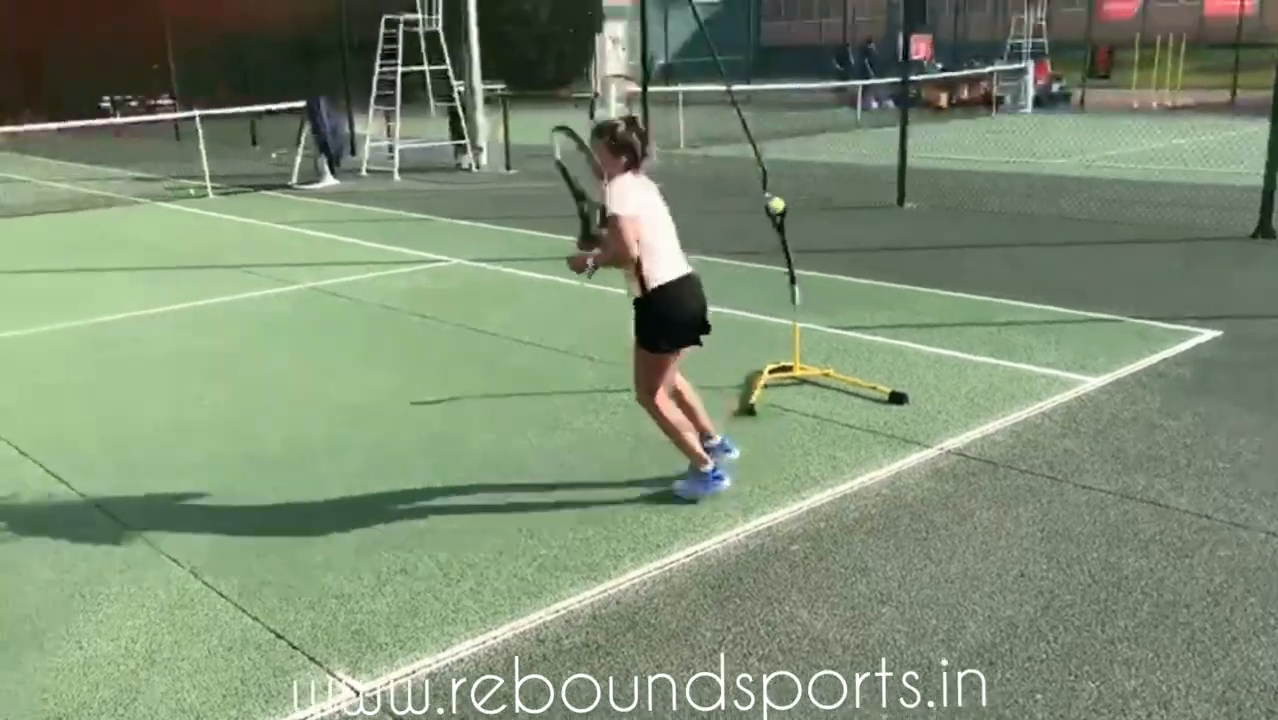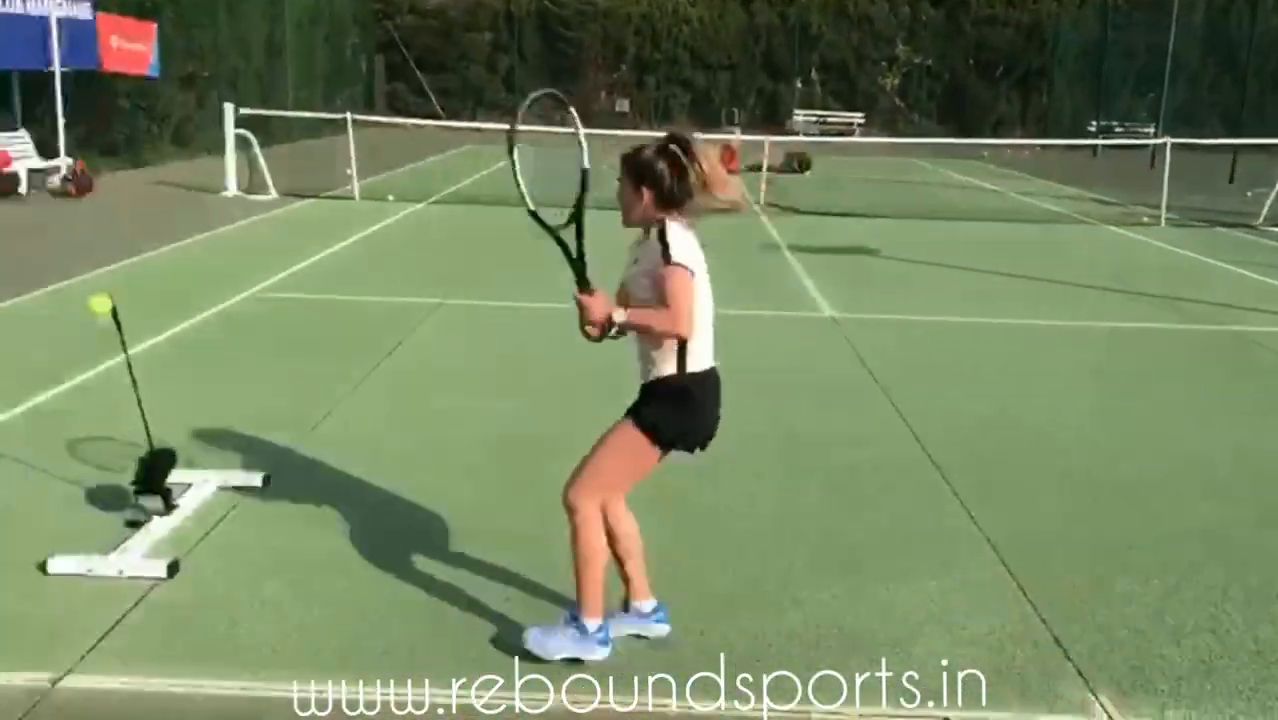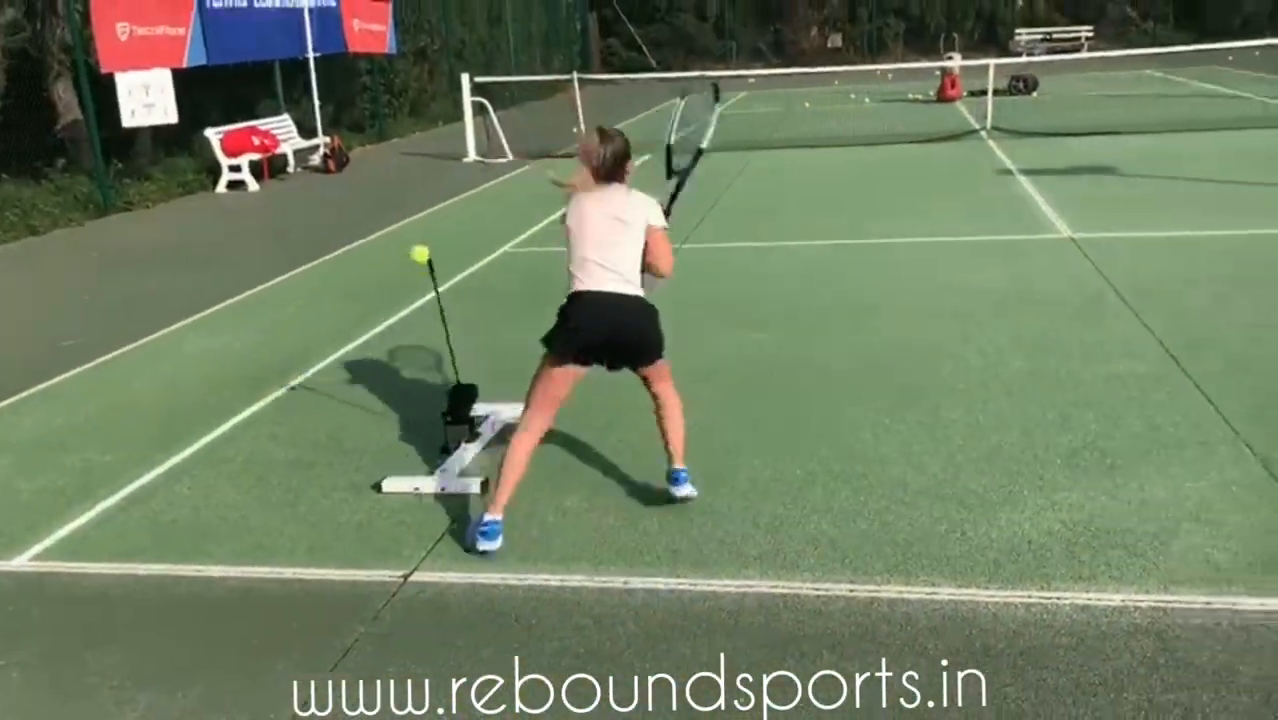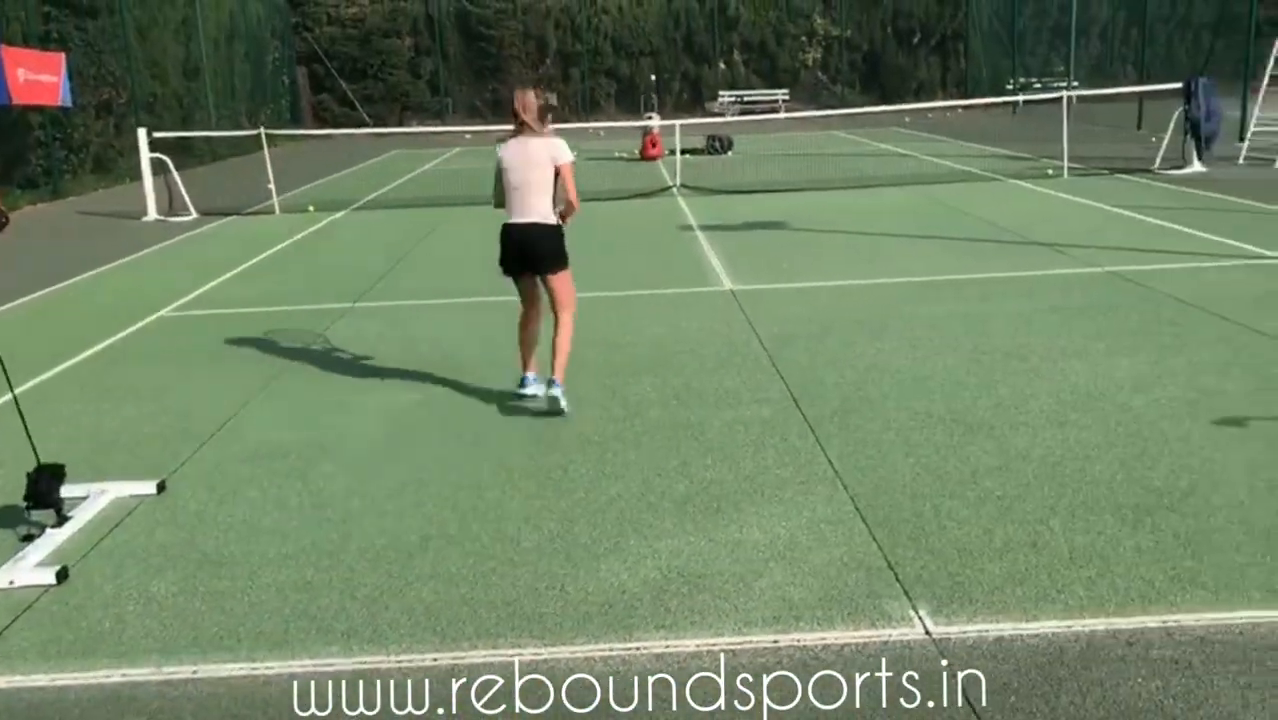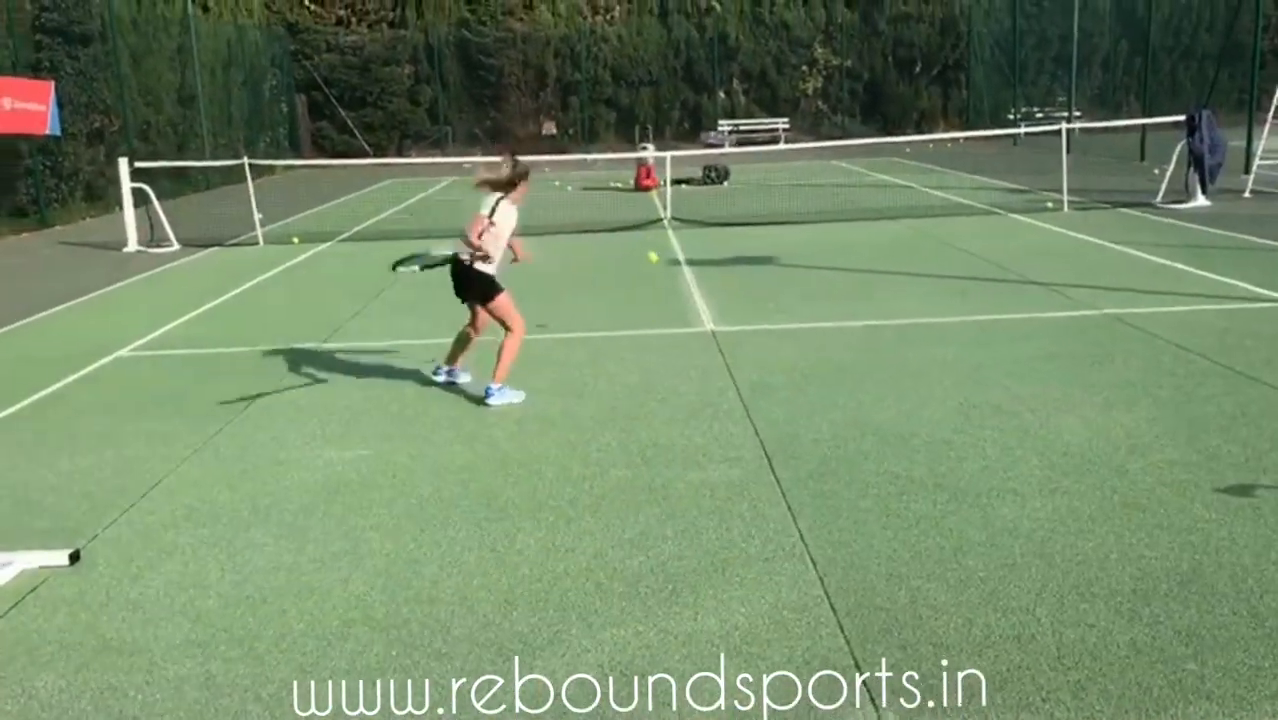
dt=1s
person 1, frame 1
left shoulder: (617, 190)
right shoulder: (641, 184)
left elbow: (626, 252)
left wrist: (589, 260)
right wrist: (599, 242)
left hip: (662, 301)
right hip: (687, 289)
left knee: (650, 394)
right knee: (666, 378)
left ankle: (706, 470)
right ankle: (714, 442)
person 1, frame 2
left shoulder: (668, 240)
right shoulder: (662, 238)
left elbow: (680, 323)
right elbow: (649, 312)
left wrist: (615, 314)
right wrist: (605, 314)
left hip: (679, 395)
right hip: (680, 390)
left knee: (580, 495)
right knee: (604, 492)
left ankle: (590, 628)
right ankle: (644, 608)
person 1, frame 3
left shoulder: (578, 204)
right shoulder: (646, 205)
right elbow: (663, 268)
left hip: (583, 312)
right hip: (633, 314)
left knee: (534, 422)
right knee: (664, 389)
left ankle: (491, 521)
right ankle: (678, 475)
person 1, frame 4
left shoulder: (505, 150)
right shoulder: (556, 146)
left elbow: (498, 201)
right elbow: (572, 200)
right wrist: (562, 214)
left hip: (512, 236)
right hip: (545, 234)
left knee: (530, 307)
right knee: (564, 313)
left ankle: (527, 378)
right ankle: (557, 383)
person 1, frame 5
left shoulder: (508, 206)
right shoulder: (497, 204)
right elbow: (470, 237)
left wrist: (516, 250)
right wrist: (480, 249)
left hip: (478, 273)
right hip: (475, 274)
left knee: (477, 324)
right knee: (516, 328)
left ankle: (447, 369)
right ankle: (496, 389)
